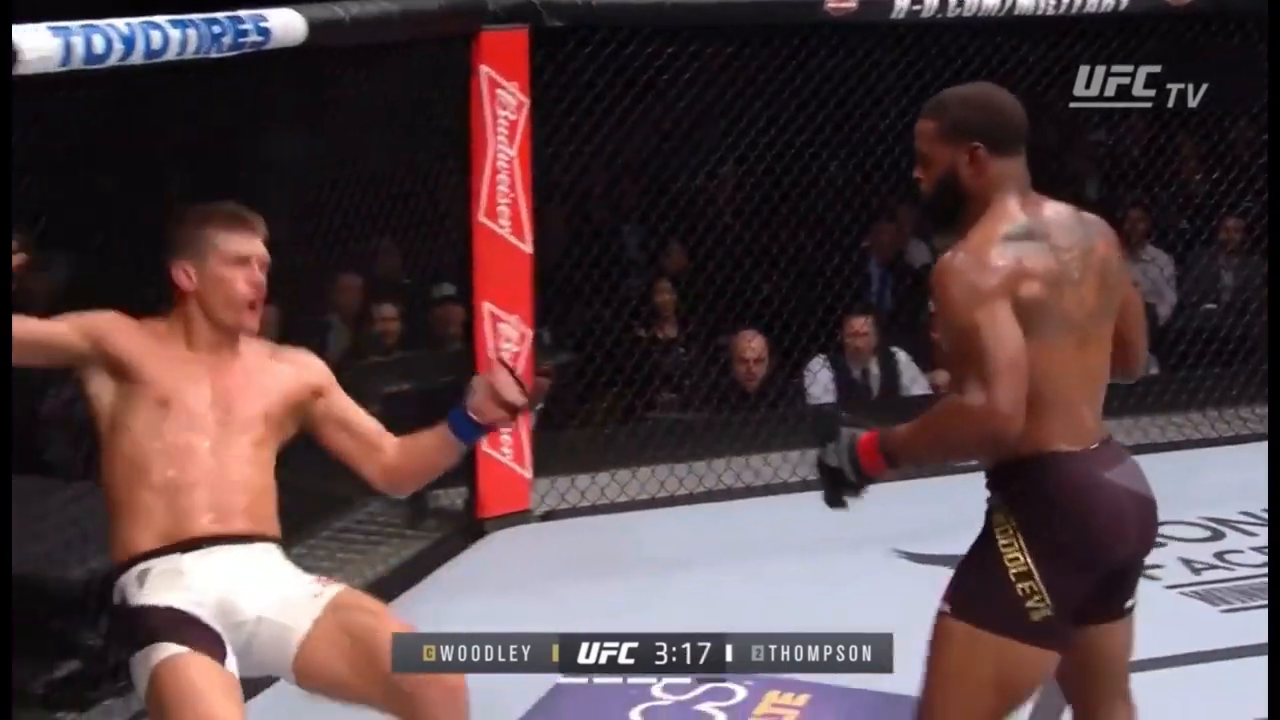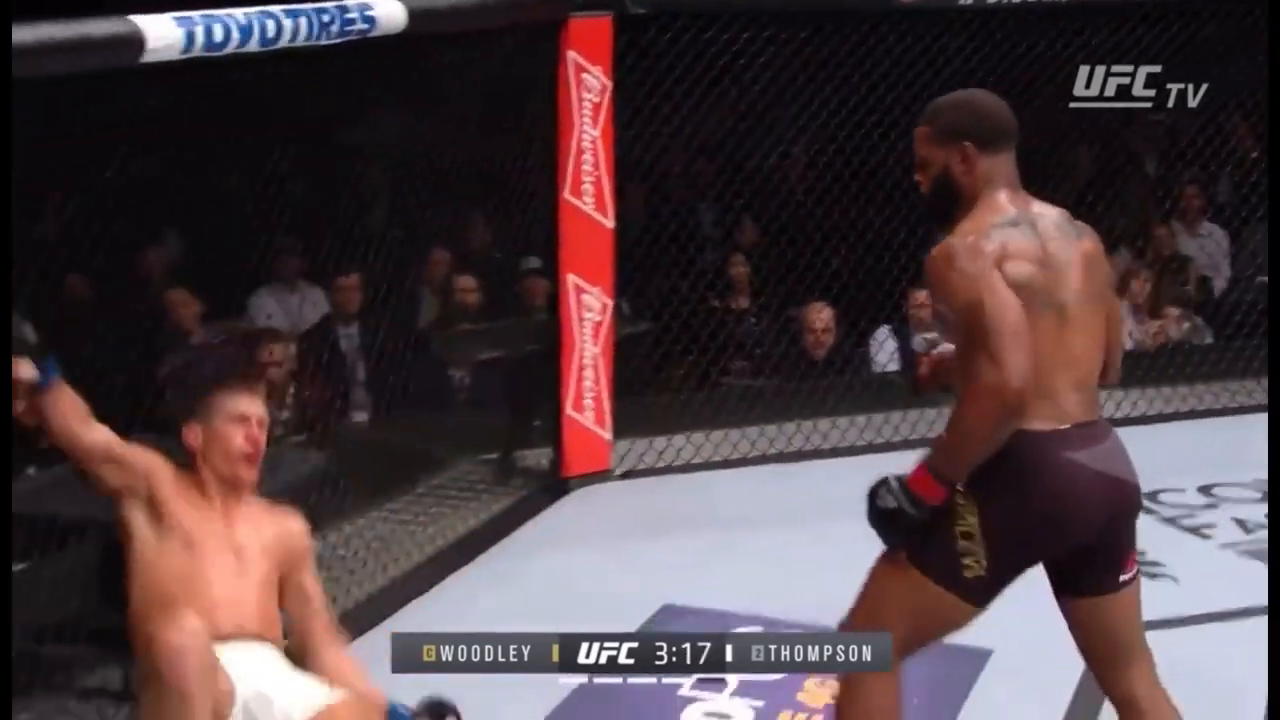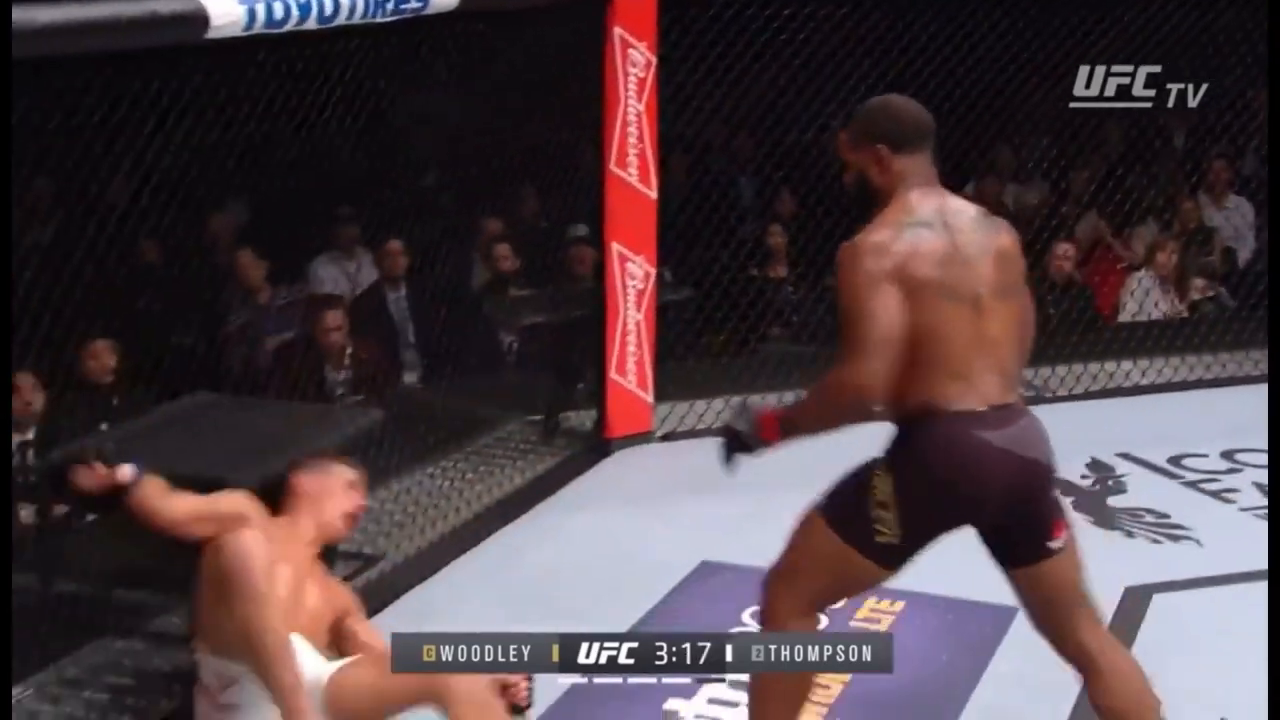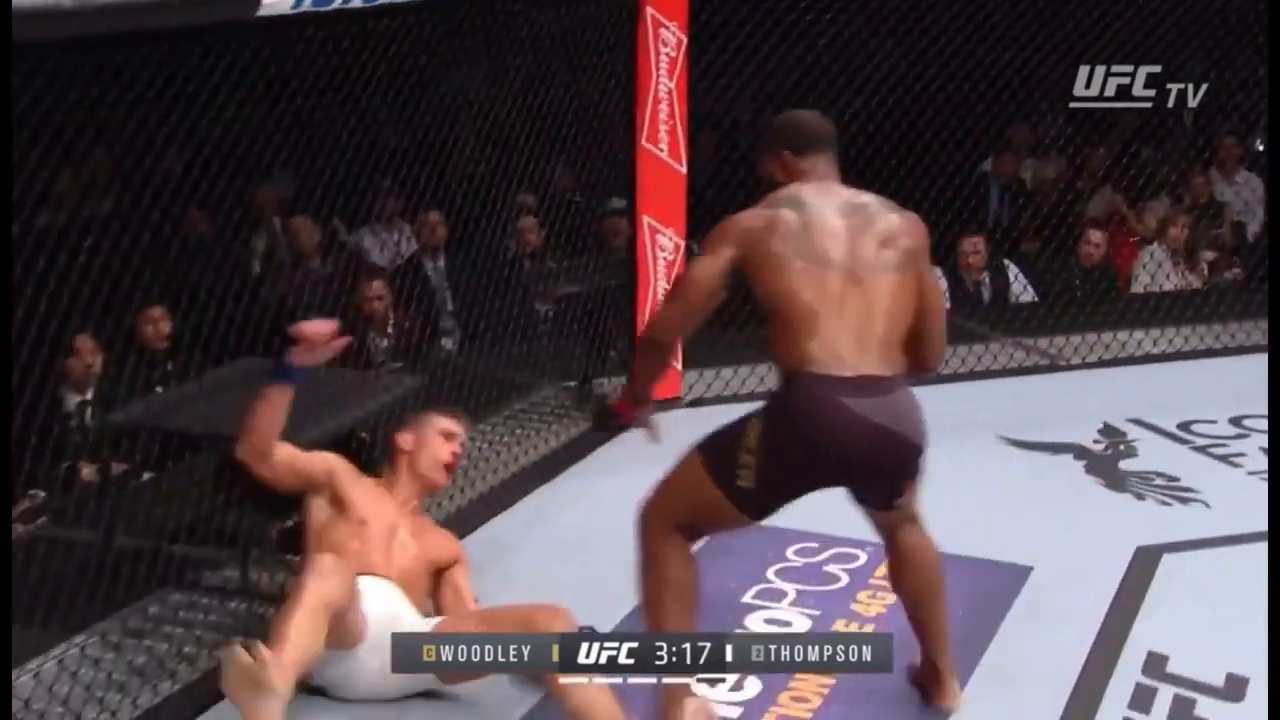
dt=0.2s
person 1, frame 1
left shoulder: (972, 268)
right shoulder: (1091, 235)
left elbow: (991, 418)
right elbow: (1131, 358)
left wrist: (874, 451)
left hip: (1049, 506)
right hip: (1115, 490)
person 1, frame 2
left shoulder: (964, 252)
right shoulder: (1081, 239)
left elbow: (1007, 384)
left wrist: (925, 483)
left hip: (1025, 476)
right hip: (1105, 471)
person 1, frame 3
left shoulder: (874, 250)
right shoulder: (999, 234)
left elbow: (863, 390)
left wrist: (770, 425)
left hip: (937, 455)
right hip: (1022, 449)
left knee: (788, 600)
right knee: (1083, 635)
person 1, frame 4
left shoulder: (753, 223)
right shoulder: (905, 226)
left elbow: (666, 326)
right elbow: (928, 355)
left wrist: (631, 398)
left hip: (809, 416)
right hip: (894, 418)
left knee: (663, 523)
right knee: (900, 523)
person 2, frame 1
left shoulder: (294, 374)
right shoulder: (121, 343)
left elbow: (392, 468)
right elbow: (19, 338)
left wrist: (471, 421)
left hip: (272, 582)
right hip: (168, 593)
person 2, frame 2
left shoulder: (285, 530)
right shoulder: (157, 485)
left elbow: (324, 646)
right elbow: (88, 439)
right wrist: (40, 373)
left hip: (280, 682)
right hip: (192, 683)
right knee: (181, 639)
person 2, frame 3
left shoulder: (339, 597)
right shoulder: (244, 515)
left elbow: (386, 664)
right elbow: (166, 510)
right wrist: (127, 478)
left knee: (441, 671)
right knee: (249, 542)
person 2, frame 4
left shoulder: (445, 547)
right shoulder: (340, 482)
left elbow: (468, 624)
right elbow: (255, 455)
right wrist: (291, 368)
right hip: (341, 645)
left knee: (549, 622)
right knee: (328, 569)
